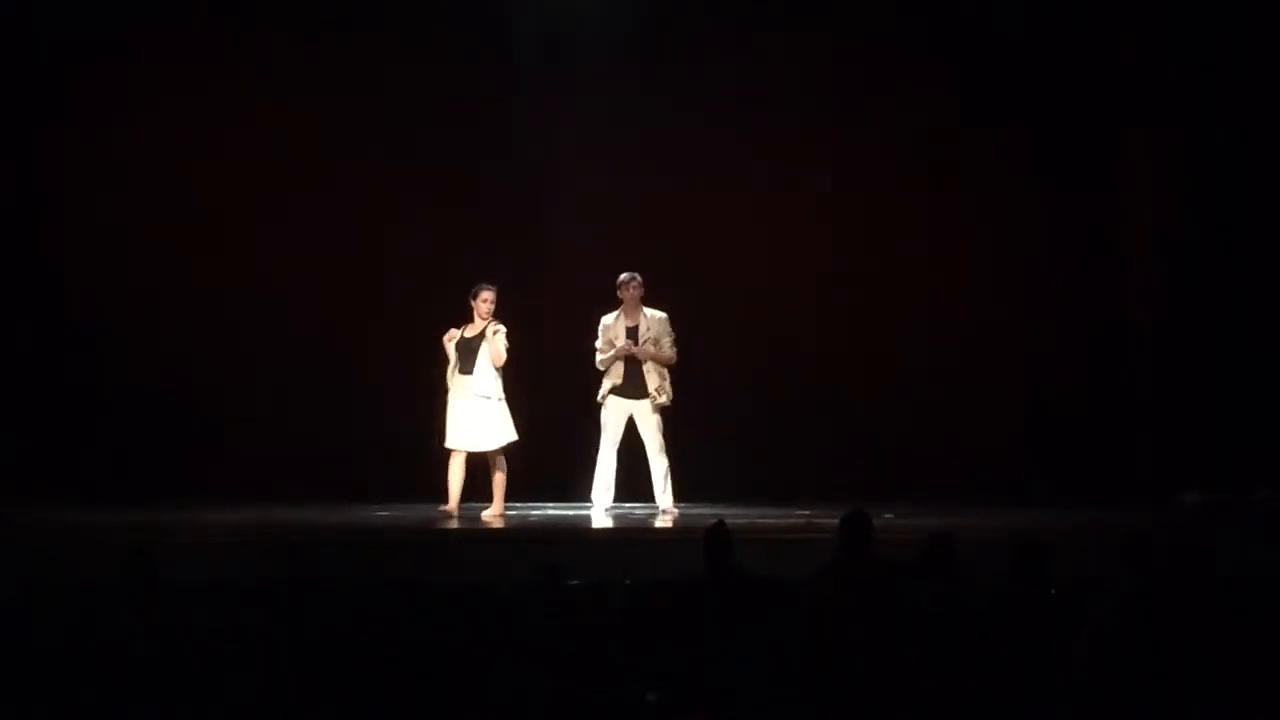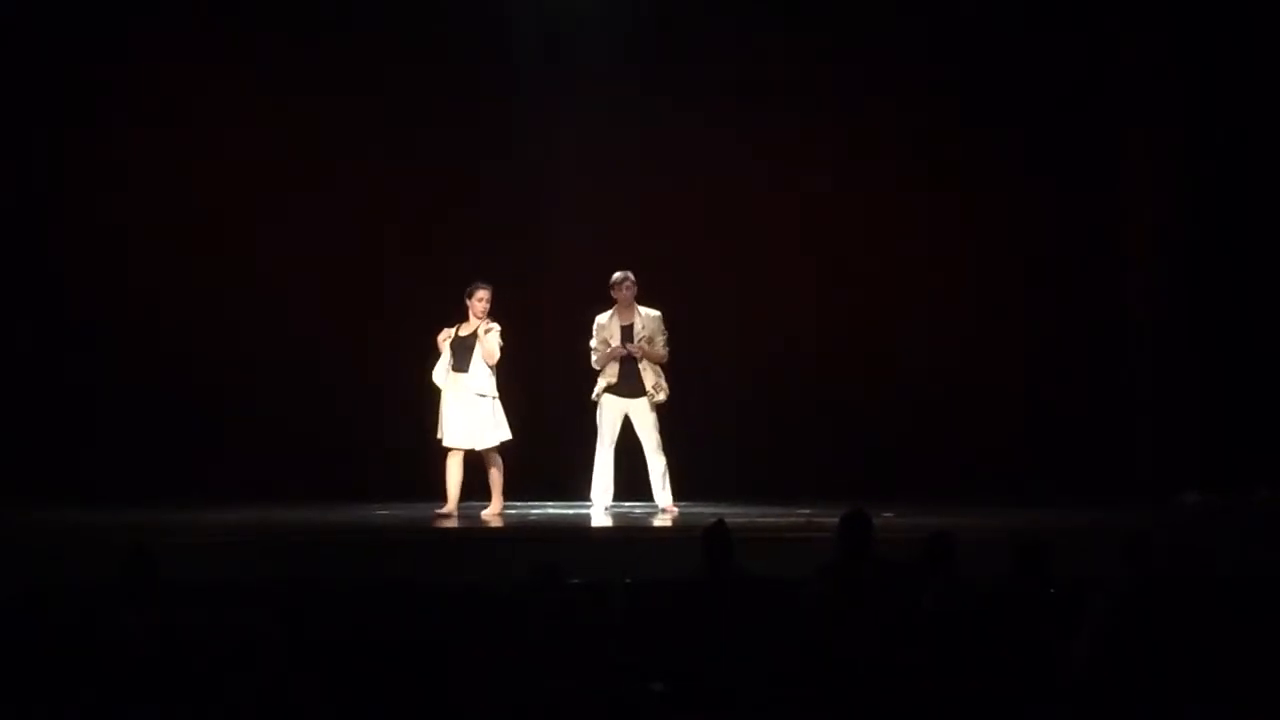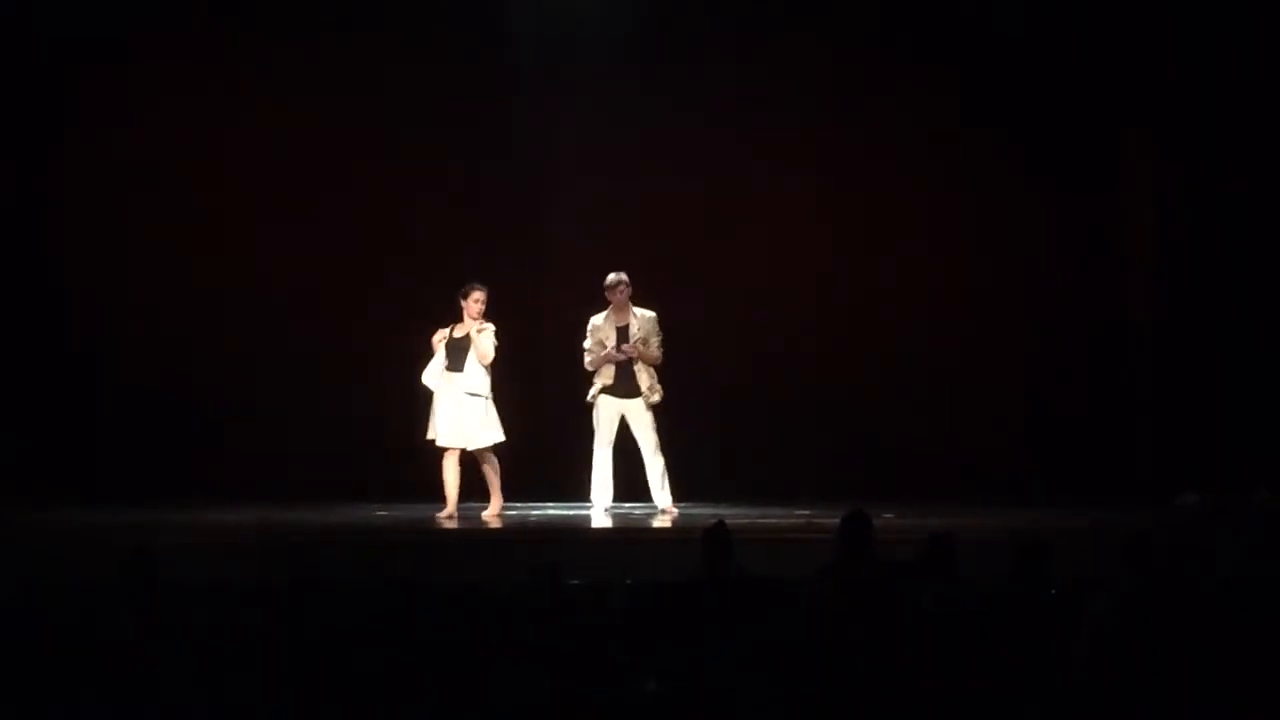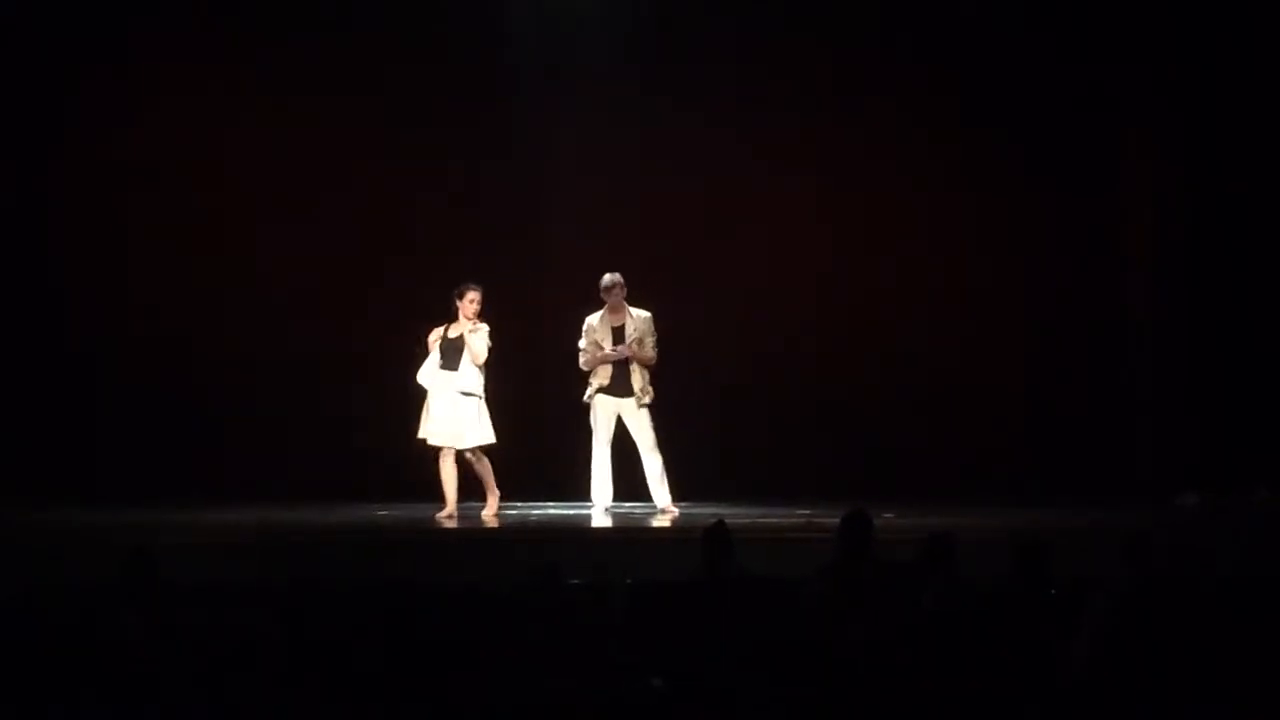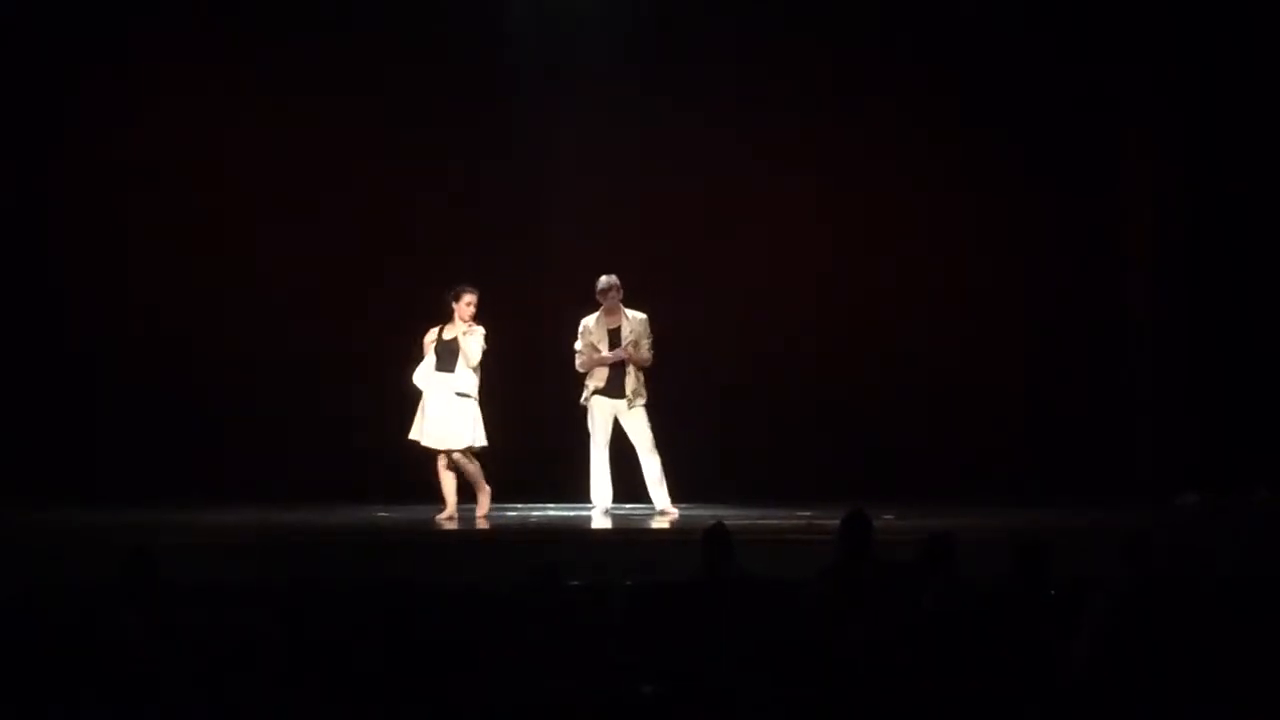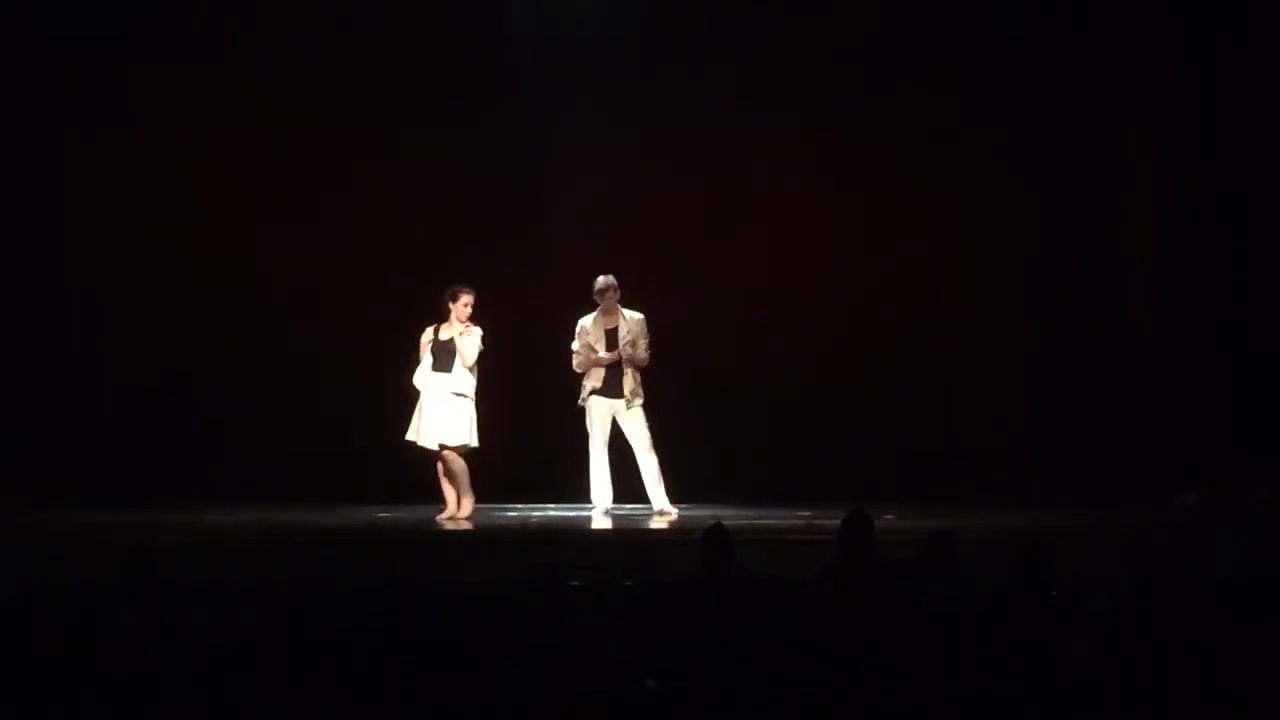
dt=0.1s
person 1, frame 1
left shoulder: (658, 319)
right shoulder: (608, 322)
left elbow: (671, 356)
right elbow: (600, 362)
left wrist: (650, 353)
right wrist: (615, 352)
left hip: (647, 395)
right hip: (615, 393)
left knee: (656, 448)
right knee: (607, 447)
left ankle: (665, 503)
right ankle: (601, 502)
person 1, frame 2
left shoulder: (652, 318)
right shoulder: (602, 321)
left elbow: (663, 355)
right elbow: (595, 361)
left wrist: (644, 351)
right wrist: (611, 353)
left hip: (642, 394)
right hip: (611, 392)
left knee: (653, 446)
right knee: (604, 446)
left ankle: (665, 501)
right ankle: (600, 501)
person 1, frame 3
left shoulder: (647, 318)
right shoulder: (597, 322)
left elbow: (657, 357)
right elbow: (589, 363)
left wrist: (639, 352)
right wrist: (606, 356)
left hip: (638, 394)
right hip: (607, 393)
left knee: (651, 447)
right knee: (602, 447)
left ankle: (664, 502)
right ankle: (600, 502)
person 1, frame 4
left shoulder: (643, 318)
right shoulder: (592, 322)
left elbow: (652, 357)
right elbow: (584, 362)
left wrist: (635, 353)
right wrist: (603, 356)
left hip: (634, 394)
right hip: (603, 393)
left knee: (649, 445)
right knee: (601, 447)
left ankle: (663, 501)
right ankle: (601, 502)
person 1, frame 5
left shoulder: (638, 320)
right shoulder: (588, 324)
left elbow: (647, 359)
right elbow: (580, 364)
left wrist: (632, 355)
right wrist: (599, 358)
left hip: (630, 395)
right hip: (600, 394)
left knee: (647, 446)
right knee: (599, 448)
left ankle: (662, 502)
right ankle: (601, 503)
person 1, frame 6
left shoulder: (636, 320)
right shoulder: (585, 325)
left elbow: (645, 358)
right elbow: (577, 364)
left wrist: (632, 355)
right wrist: (596, 359)
left hip: (627, 395)
right hip: (597, 395)
left knee: (645, 446)
right knee: (598, 449)
left ankle: (660, 503)
right ankle: (601, 504)
person 2, frame 1
left shoulder: (496, 329)
right shoulder: (462, 331)
left elbow: (499, 361)
left wrist: (491, 336)
right wrist: (448, 344)
left hip: (484, 393)
right hip: (461, 392)
left knee: (493, 452)
right knee: (457, 449)
left ankle: (498, 504)
right ankle: (453, 503)
person 2, frame 2
left shoulder: (491, 328)
right shoulder: (457, 330)
left elbow: (492, 359)
left wrist: (482, 334)
right wrist: (441, 343)
left hip: (478, 392)
right hip: (454, 391)
left knee: (488, 450)
right knee: (454, 449)
left ankle: (497, 501)
right ankle: (451, 503)
person 2, frame 3
left shoulder: (485, 329)
right shoulder: (451, 330)
left elbow: (486, 359)
left wrist: (474, 334)
right wrist: (436, 344)
left hip: (472, 392)
right hip: (447, 391)
left knee: (482, 450)
right knee: (450, 450)
left ankle: (496, 500)
right ankle: (451, 505)
person 2, frame 4
left shoulder: (480, 329)
right shoulder: (444, 330)
left elbow: (479, 359)
left wrist: (467, 333)
right wrist: (431, 343)
left hip: (465, 392)
right hip: (441, 391)
left knee: (471, 451)
right knee: (445, 451)
left ankle: (492, 494)
right ankle: (451, 504)
person 2, frame 5
left shoulder: (475, 332)
right shoulder: (439, 331)
left elbow: (472, 361)
right elbow: (431, 362)
left wrist: (461, 335)
right wrist: (427, 344)
left hip: (460, 394)
right hip: (436, 393)
left knee: (458, 453)
right knee: (441, 454)
left ankle: (483, 490)
right ankle: (451, 506)
person 2, frame 6
left shoulder: (472, 332)
right shoulder: (434, 330)
left elbow: (468, 361)
right elbow: (426, 362)
left wrist: (458, 335)
right wrist: (424, 344)
left hip: (456, 394)
right hip: (433, 393)
left knee: (450, 449)
right knee: (440, 453)
left ankle: (467, 496)
right ankle: (453, 505)
